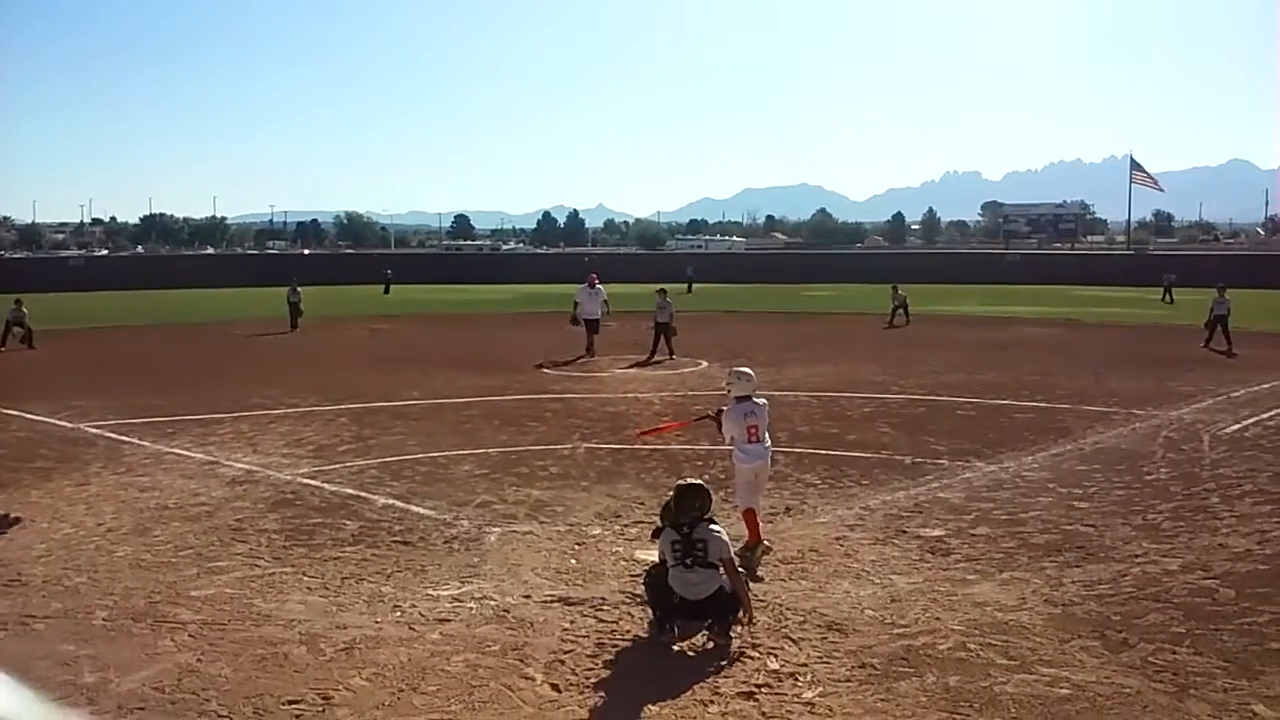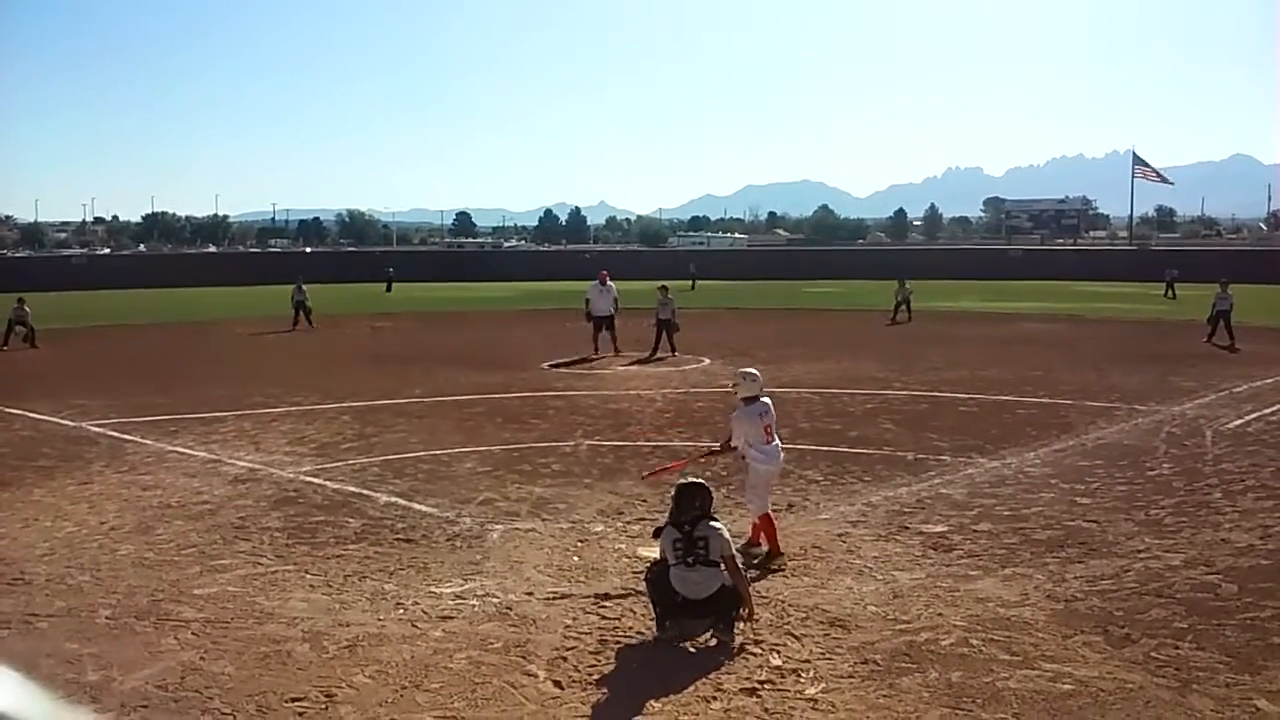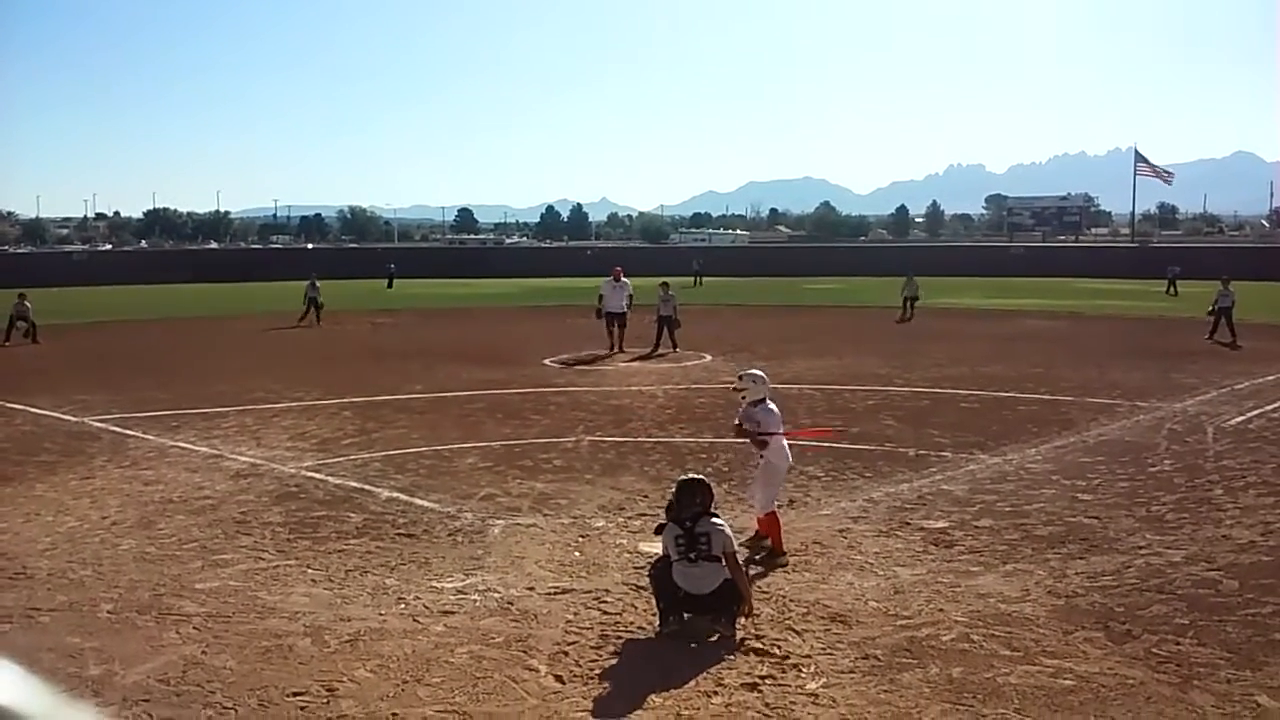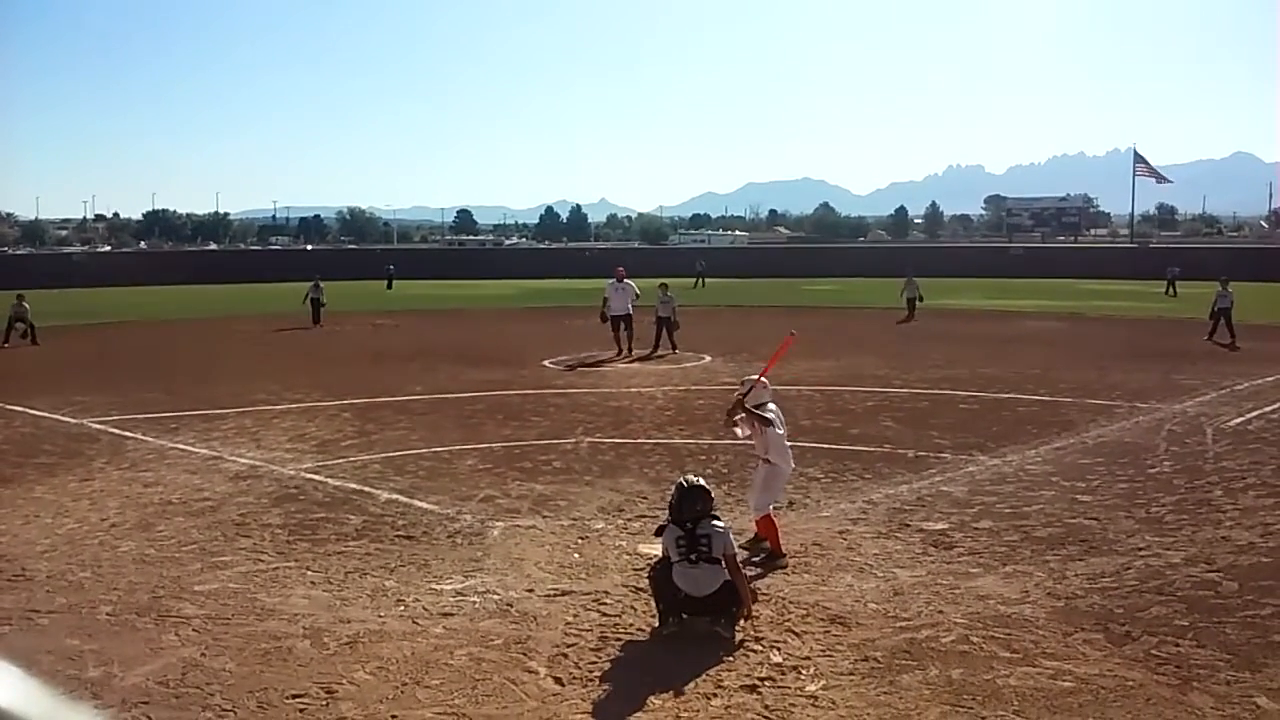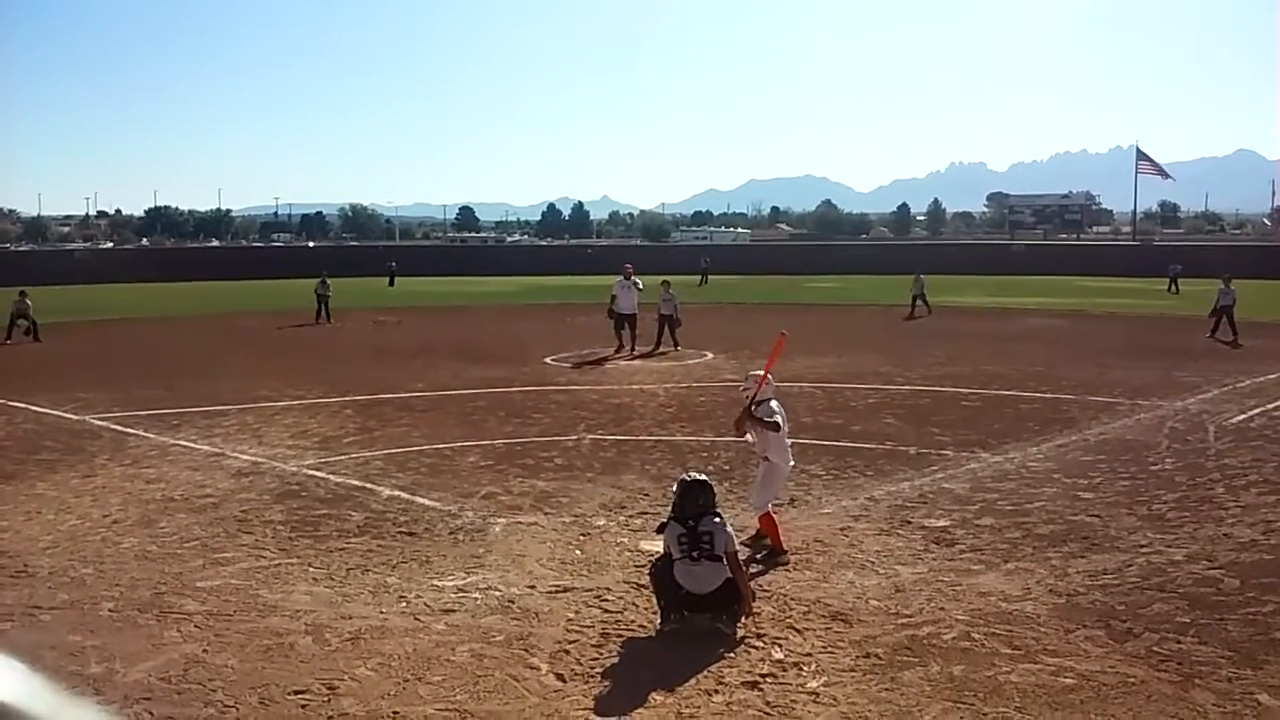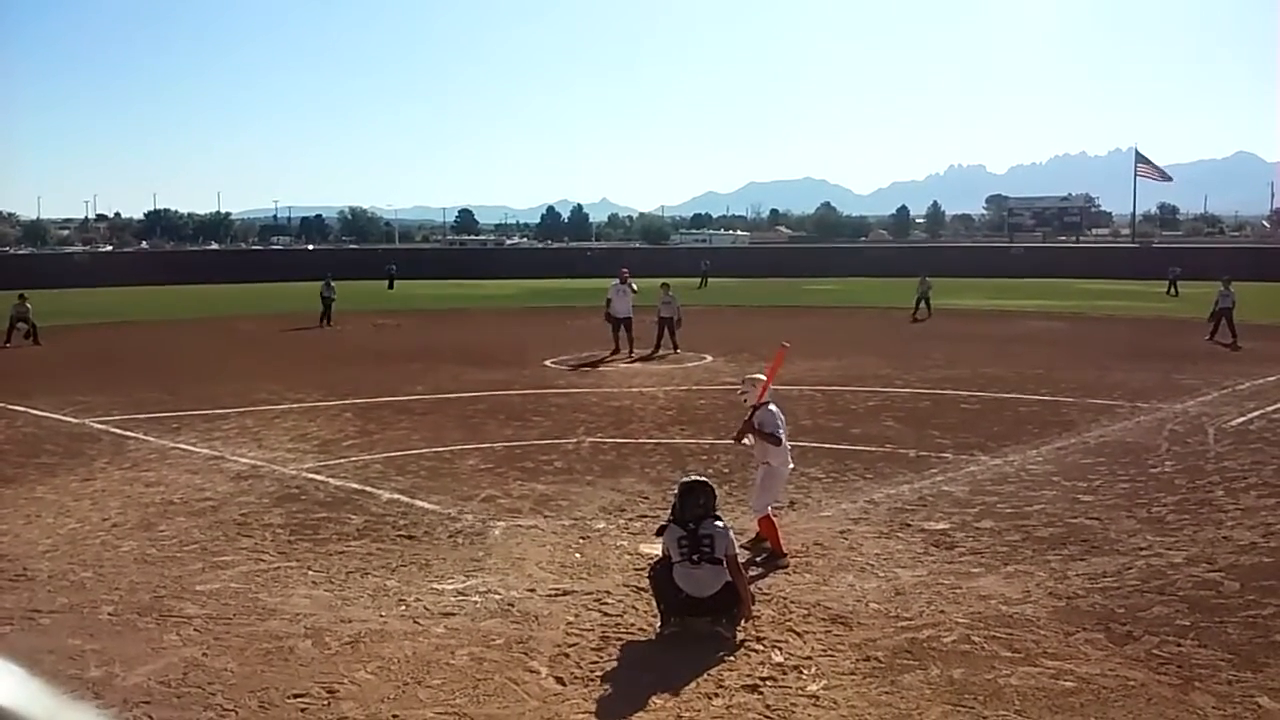
dt=0.4s
person 1, frame 1
left shoulder: (730, 414)
right shoulder: (762, 405)
left elbow: (728, 439)
left wrist: (718, 421)
left hip: (745, 463)
right hip: (763, 460)
left knee: (746, 504)
right knee: (754, 502)
left ankle: (758, 542)
right ankle: (751, 543)
person 1, frame 2
left shoulder: (740, 416)
right shoulder: (766, 404)
left elbow: (737, 445)
left wrist: (723, 450)
right wrist: (729, 441)
left hip: (760, 464)
right hip: (773, 459)
left knee: (759, 506)
right knee: (755, 500)
left ankle: (775, 552)
right ankle: (755, 541)
person 1, frame 3
left shoulder: (768, 412)
right shoulder: (749, 407)
left elbow: (763, 445)
right elbow: (738, 425)
left wrist: (751, 434)
right wrist: (740, 428)
left hip: (776, 460)
right hip: (766, 459)
left knee: (766, 503)
right knee: (756, 496)
left ankle: (778, 552)
right ankle: (763, 535)
person 1, frame 4
left shoulder: (770, 409)
right shoulder: (753, 412)
left elbow: (767, 422)
right elbow: (732, 424)
left wrist: (746, 409)
right wrist: (732, 413)
left hip: (777, 465)
right hip: (765, 462)
left knee: (761, 506)
right knee: (754, 500)
left ankle: (777, 554)
right ankle: (762, 537)
person 1, frame 5
left shoulder: (771, 408)
right shoulder: (758, 408)
left elbow: (776, 427)
right elbow: (744, 432)
left wrist: (752, 418)
right wrist: (742, 422)
left hip: (776, 463)
right hip: (767, 461)
left knee: (761, 504)
right knee: (758, 498)
left ankle: (779, 550)
right ankle: (763, 534)
person 1, frame 6
left shoulder: (770, 414)
right shoulder: (757, 413)
left elbow: (777, 441)
right elbow: (752, 438)
left wrist: (754, 430)
right wrist: (742, 434)
left hip: (776, 466)
right hip: (765, 464)
left knee: (760, 507)
right knee: (758, 501)
left ankle: (779, 553)
right ankle: (763, 537)
person 2, frame 1
left shoulder: (666, 534)
right shoulder: (716, 533)
right elbow: (733, 574)
right wrist: (747, 606)
left hip: (676, 605)
right hip: (712, 605)
left knee: (654, 575)
right knee: (738, 584)
left ankle: (664, 624)
right ankle: (720, 626)
person 2, frame 2
left shoulder: (667, 533)
right shoulder: (718, 530)
right elbow: (734, 572)
right wrist: (748, 602)
left hip: (679, 603)
right hip: (714, 603)
left knee: (655, 573)
right knee: (739, 582)
left ankle: (667, 622)
right ankle: (723, 623)
person 2, frame 3
left shoulder: (669, 530)
right shoulder: (720, 527)
right elbow: (735, 568)
right wrist: (747, 598)
left hip: (682, 599)
right hip: (717, 600)
left knee: (658, 569)
right knee: (739, 579)
left ankle: (671, 616)
right ankle: (724, 617)
person 2, frame 4
left shoulder: (669, 531)
right shoulder: (720, 529)
right elbow: (735, 570)
right wrist: (747, 601)
left hip: (682, 600)
right hip: (717, 601)
left knee: (657, 571)
right knee: (738, 583)
left ankle: (670, 617)
right ankle: (724, 619)
person 2, frame 5
left shoulder: (671, 529)
right shoulder: (721, 526)
left elbow: (667, 560)
right elbow: (736, 568)
right wrist: (747, 599)
left hip: (683, 598)
right hip: (718, 599)
left knee: (658, 567)
right knee: (739, 581)
left ankle: (672, 614)
right ankle: (725, 615)
person 2, frame 6
left shoulder: (670, 531)
right shoulder: (722, 530)
left elbow: (666, 561)
right elbow: (736, 572)
right wrist: (747, 602)
left hip: (682, 602)
right hip: (718, 602)
left knee: (657, 570)
right knee: (740, 585)
left ankle: (672, 618)
right ankle: (724, 619)
